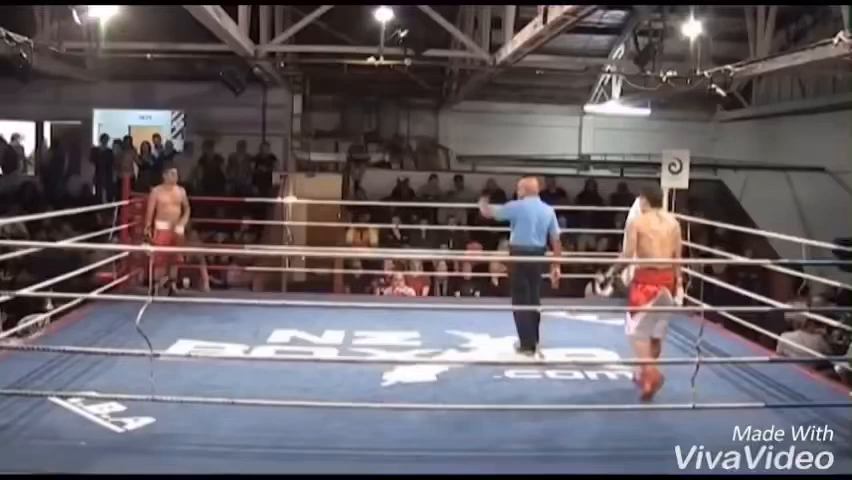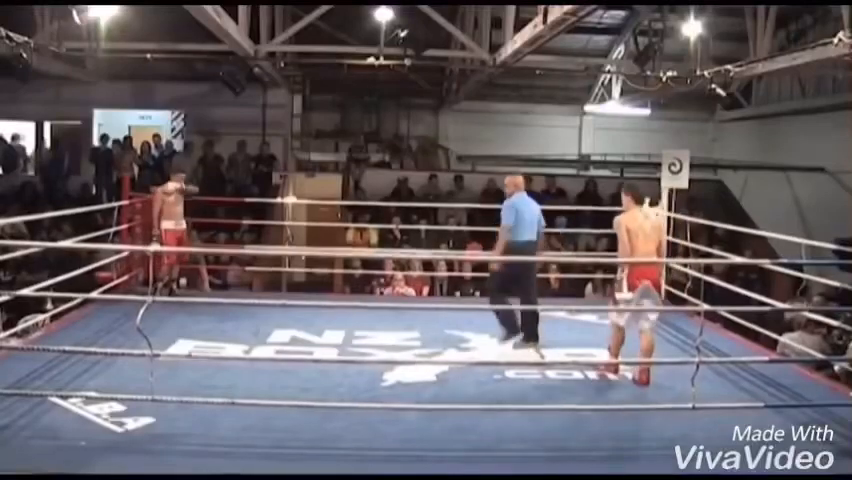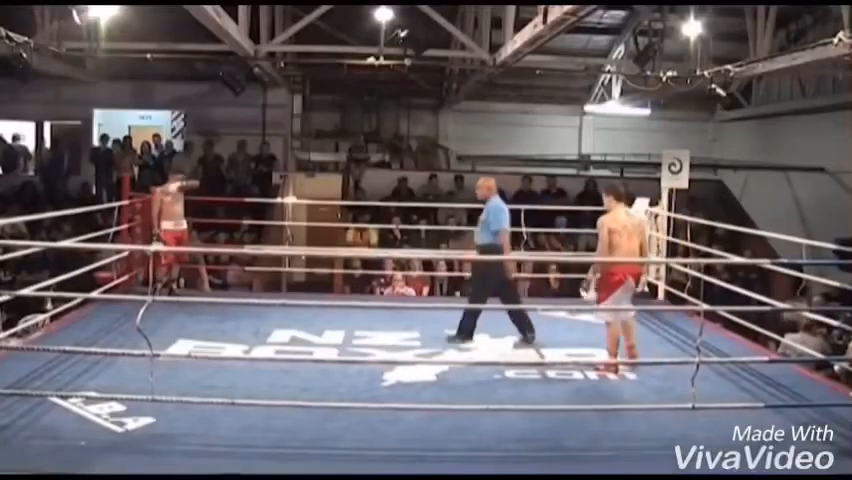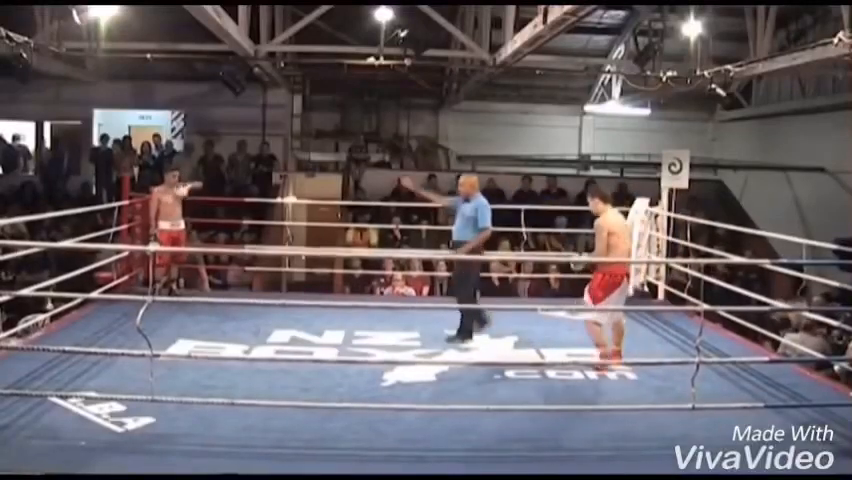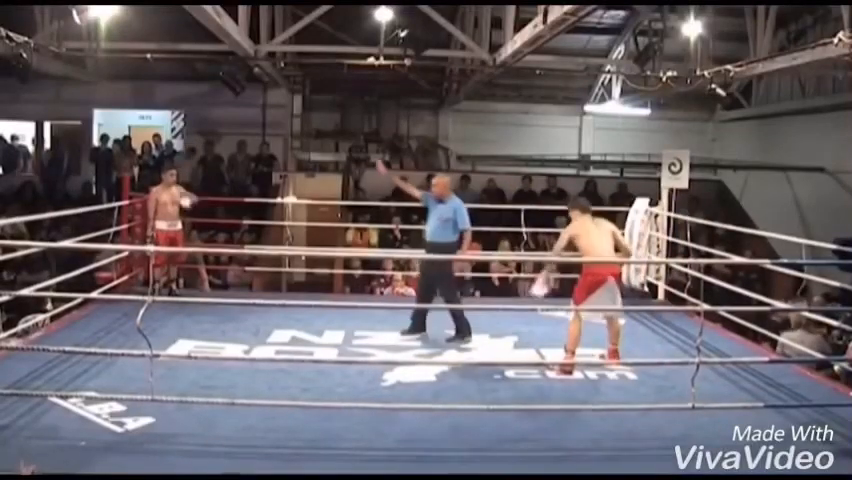
dt=0.3s
person 1, frame 1
left shoulder: (636, 223)
right shoulder: (673, 223)
left elbow: (628, 255)
right elbow: (677, 257)
left wrist: (611, 272)
right wrist: (678, 283)
left hip: (646, 279)
right hip: (667, 279)
left knee: (638, 332)
right knee: (656, 331)
left ankle: (651, 374)
right ankle: (646, 375)
person 1, frame 2
left shoulder: (622, 220)
right shoulder: (656, 218)
left elbow: (625, 252)
right elbow: (661, 251)
left wrist: (622, 276)
left hip: (634, 272)
right hip: (652, 272)
left knee: (618, 320)
right knee: (647, 325)
left ankle: (613, 362)
right ankle: (644, 371)
person 1, frame 3
left shoulder: (606, 220)
right shoulder: (638, 219)
left elbow: (602, 252)
right elbow: (645, 250)
left wrist: (592, 274)
right wrist: (642, 272)
left hip: (614, 271)
right hip: (634, 270)
left knee: (611, 317)
right knee: (625, 311)
left ankle: (613, 363)
right ankle: (631, 349)
person 1, frame 4
left shoulder: (602, 222)
right shoulder: (620, 218)
left elbow: (600, 254)
left hip: (608, 272)
right hip: (622, 271)
left knee: (592, 316)
right knee: (616, 314)
left ankle: (605, 353)
right ankle: (615, 354)
person 1, frame 5
left shoulder: (574, 227)
right shoulder: (607, 224)
left elbow: (556, 251)
right elbow: (628, 250)
left wrist: (544, 275)
left hip: (594, 270)
right hip: (614, 269)
left knee: (577, 315)
right knee: (611, 313)
left ankle: (568, 362)
right ankle: (613, 354)
person 2, frame 1
left shoulder: (517, 206)
right shoulder: (549, 210)
left elbow: (489, 213)
right elbow: (556, 240)
left wrist: (482, 204)
right wrist: (556, 265)
left hip: (519, 256)
right hip: (538, 257)
left knee: (521, 301)
right knee: (534, 298)
left ankle: (527, 344)
right ankle: (532, 340)
person 2, frame 2
left shoulder: (511, 203)
right shoulder: (533, 205)
left elbow: (505, 230)
right elbow: (540, 231)
left wrist: (496, 255)
right wrist: (535, 252)
left hip: (513, 251)
right hip: (530, 251)
left knee: (496, 290)
right knee: (528, 295)
left ankle: (511, 327)
right ankle: (530, 336)
person 2, frame 3
left shoulder: (494, 206)
right shoulder: (493, 205)
left elbow: (503, 234)
left wrist: (508, 259)
left hip: (491, 255)
right hip: (490, 254)
left knee: (477, 294)
right knee: (509, 296)
left ankle: (465, 333)
right ankle: (527, 332)
person 2, frame 4
left shoulder: (481, 205)
right shoulder: (462, 201)
left elbow: (487, 231)
right elbow: (441, 200)
left wrist: (466, 248)
right wrist: (416, 189)
left hip: (470, 252)
right hip: (461, 250)
left knee: (465, 292)
right knee: (461, 289)
left ankle: (465, 333)
right ankle: (479, 319)
person 2, frame 5
left shoulder: (457, 206)
right shoulder: (432, 200)
left elbow: (466, 231)
right elbow: (411, 189)
left wrist: (463, 251)
right wrist: (387, 174)
left hip: (445, 251)
right hip: (431, 249)
left knee: (449, 293)
right knee: (423, 290)
left ankle: (463, 331)
right ankle: (418, 325)
person 3, frame 1
left shoulder: (181, 191)
right shoulder: (156, 191)
left elbow: (187, 209)
right elbow: (150, 212)
left wrist: (183, 223)
right wrist: (147, 229)
left hip: (177, 228)
right hip: (162, 228)
left knee: (175, 259)
right knee: (159, 259)
left ankle: (172, 286)
right ankle: (156, 287)
person 3, frame 2
left shoulder: (181, 188)
right shoulder: (161, 191)
left elbow: (195, 190)
right elbow: (156, 212)
left wrist: (181, 187)
right wrist: (156, 229)
left hip: (181, 227)
right hip: (168, 227)
left knee: (178, 259)
right knee: (168, 258)
left ankle: (172, 286)
right ankle: (159, 285)
person 3, frame 3
left shoulder: (180, 188)
right shoulder: (160, 191)
left elbow: (196, 183)
right elbow: (155, 213)
left wrist: (181, 184)
right wrist: (156, 229)
left hip: (182, 227)
right hip: (167, 227)
left knee: (178, 259)
right knee: (167, 259)
left ankle: (173, 286)
right ankle: (158, 286)
person 3, frame 4
left shoulder: (179, 187)
right shoulder: (157, 191)
left elbow: (199, 185)
right elbow: (152, 213)
left wrist: (188, 186)
right wrist: (153, 230)
left hip: (179, 227)
right hip: (164, 228)
left knee: (176, 259)
right knee: (163, 259)
left ankle: (172, 286)
right ankle: (157, 287)
person 3, frame 5
left shoulder: (178, 189)
right shoulder: (155, 191)
left elbow: (194, 198)
right elbow: (150, 213)
left wrist: (189, 199)
right wrist: (150, 231)
left hip: (177, 227)
right hip: (161, 228)
left knee: (175, 259)
right knee: (159, 259)
left ankle: (172, 287)
right ankle: (156, 288)
